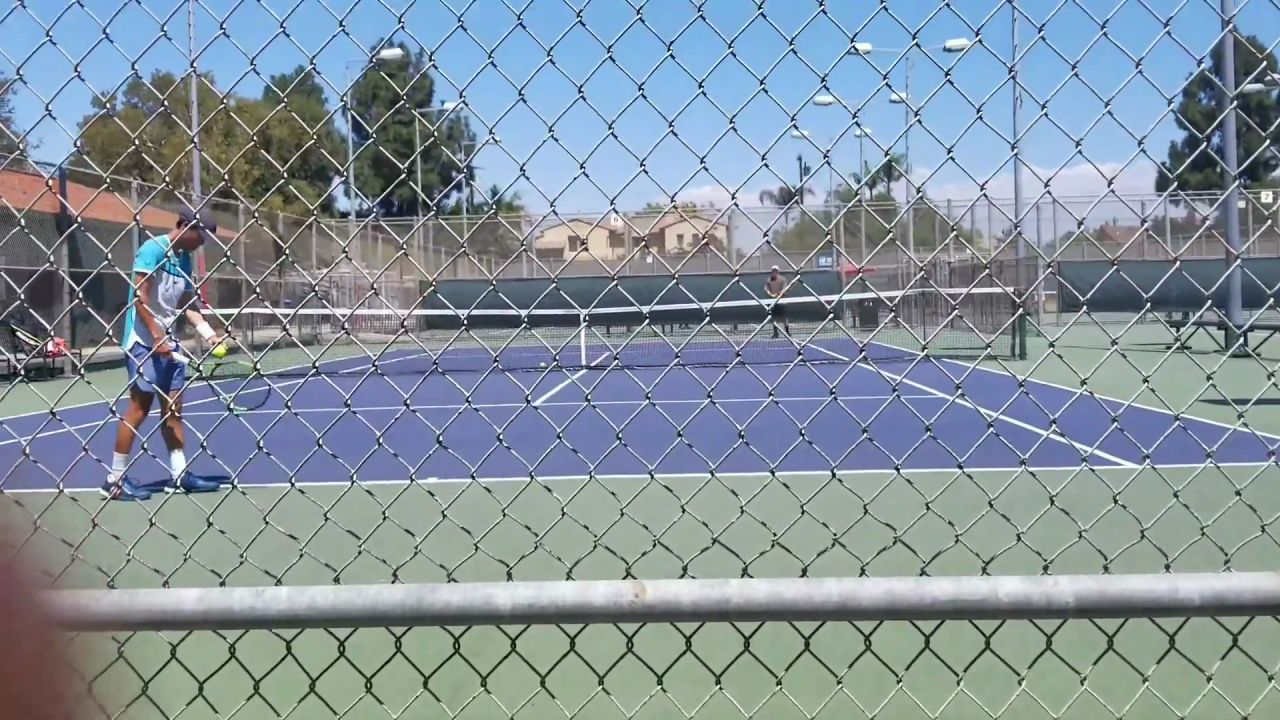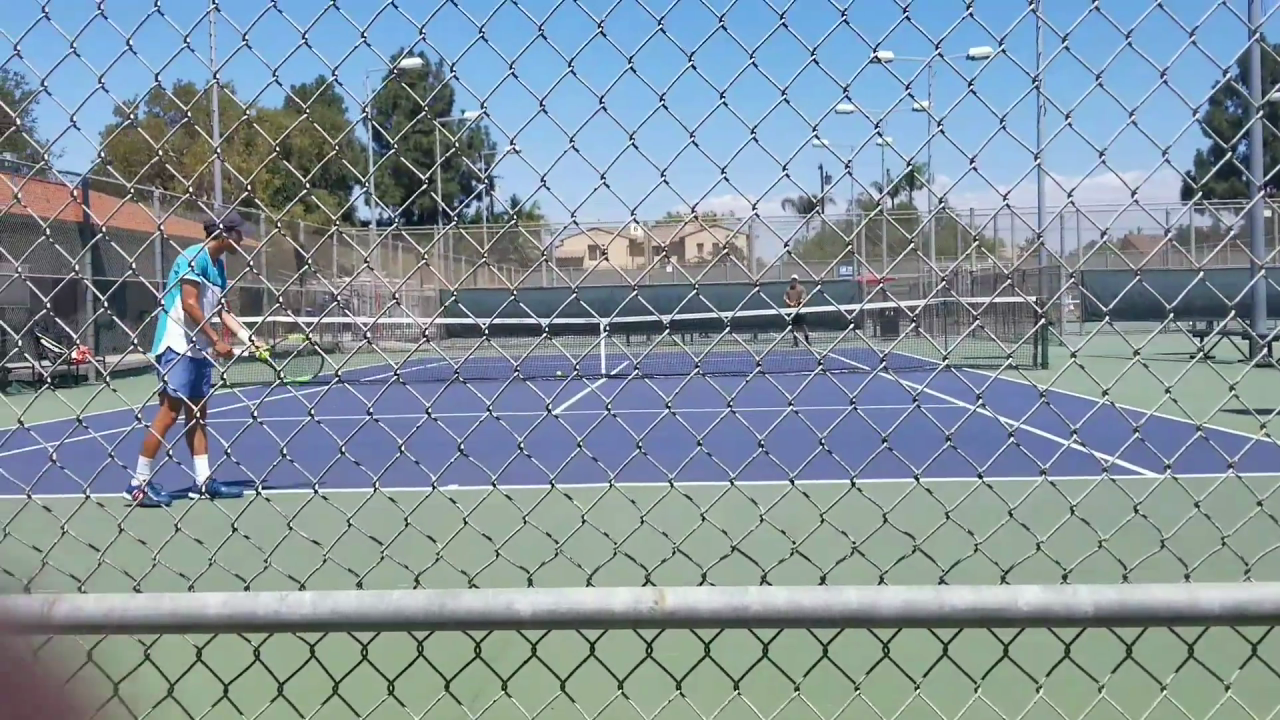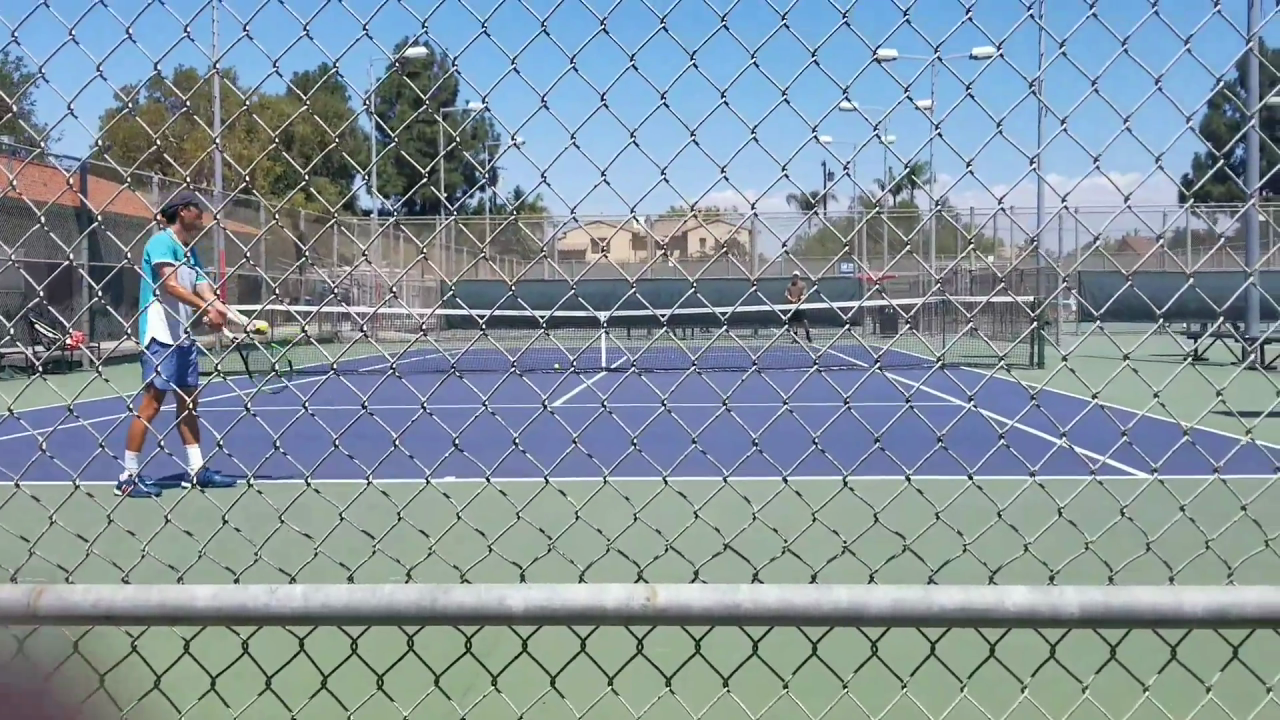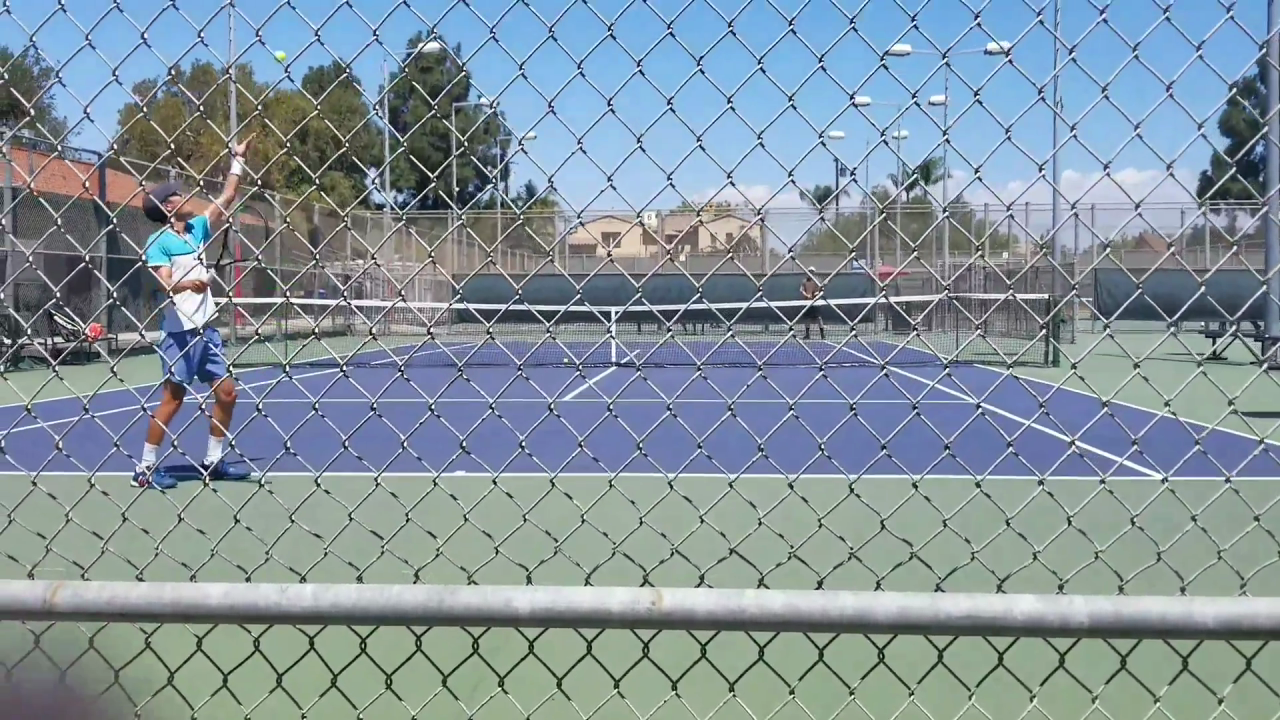
dt=0.4s
person 1, frame 1
left shoulder: (185, 258)
right shoulder: (153, 248)
left elbow: (188, 303)
right elbow: (140, 296)
left wrist: (209, 333)
right wrist: (157, 337)
left hip: (168, 342)
right hip: (145, 341)
left knee: (173, 408)
right knee: (139, 407)
left ankle: (179, 475)
right ankle: (115, 480)
person 1, frame 2
left shoulder: (219, 266)
right shoulder: (194, 256)
left elbow: (222, 311)
right elbow: (190, 304)
left wrist: (249, 338)
right wrist: (216, 341)
left hip: (198, 350)
right hip: (176, 347)
left knee: (197, 414)
right knee: (169, 413)
left ankle: (203, 481)
right ankle: (139, 483)
person 1, frame 3
left shoulder: (190, 252)
right shoulder: (162, 243)
left elbow: (207, 293)
right elbow: (170, 285)
right wrist: (206, 309)
left hip: (182, 339)
right hip: (159, 338)
left knee: (188, 404)
right knee: (151, 406)
left ankle: (195, 470)
right ankle: (128, 476)
person 1, frame 4
left shoulder: (198, 230)
right shoulder: (159, 242)
left elbow: (228, 196)
right elbow: (166, 284)
left wrist: (238, 158)
right wrist: (189, 283)
left hip: (206, 330)
right hip: (180, 333)
left knee: (227, 392)
right knee: (174, 399)
left ankle: (214, 462)
right ankle: (145, 468)
